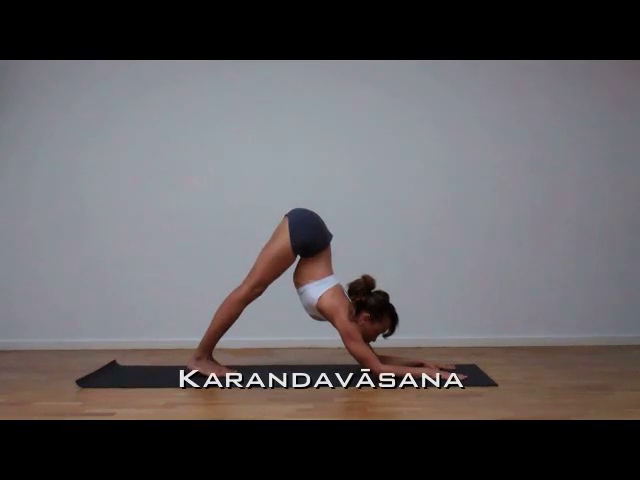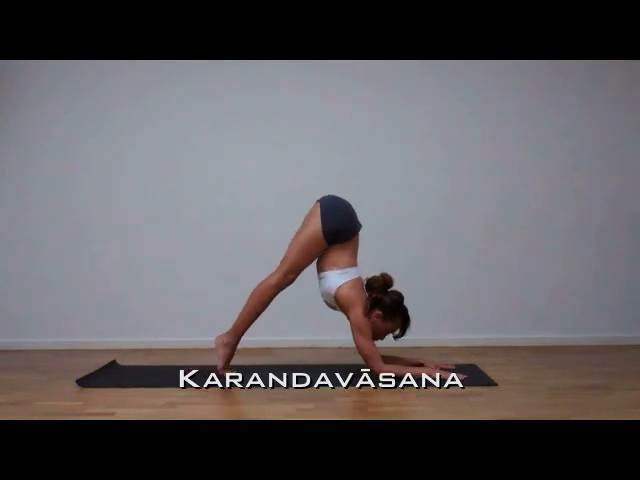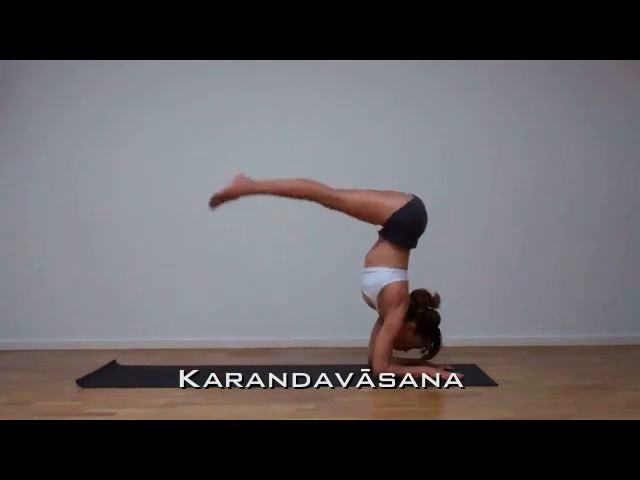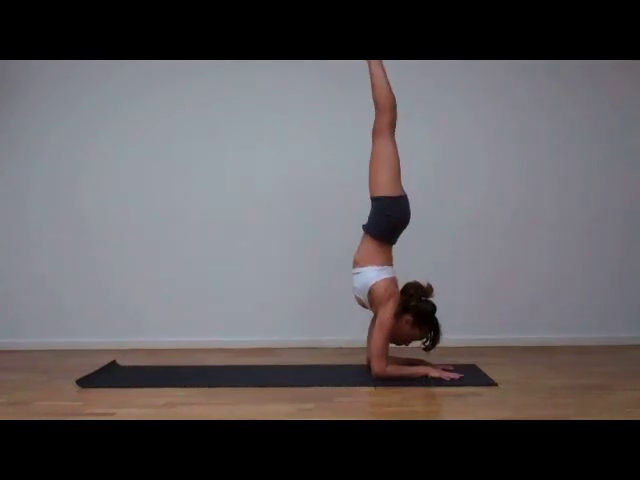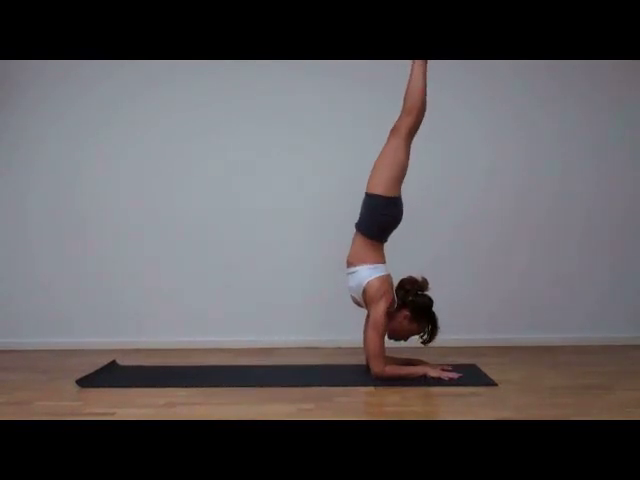
dt=1s
person 1, frame 1
left shoulder: (350, 313)
right shoulder: (344, 318)
left elbow: (372, 358)
right elbow: (377, 369)
left wrist: (421, 362)
right wrist: (427, 372)
left hip: (306, 228)
right hip: (302, 228)
left knee: (252, 291)
right knee: (249, 290)
right ankle: (200, 356)
person 1, frame 2
left shoulder: (362, 306)
right shoulder: (358, 310)
left elbow: (374, 356)
right elbow: (378, 368)
left wrist: (421, 363)
right wrist: (425, 372)
left knee: (284, 278)
right knee: (282, 277)
right ankle: (230, 338)
person 1, frame 3
right shoulder: (397, 309)
right elbow: (379, 368)
right wrist: (421, 370)
left hip: (405, 216)
left knee: (330, 197)
right knee: (329, 196)
person 1, frame 4
right shoulder: (388, 305)
right elbow: (379, 368)
right wrist: (425, 368)
left hip: (387, 214)
right hip: (388, 213)
right knee: (384, 128)
person 1, frame 5
right shoulder: (382, 303)
right elbow: (379, 368)
right wrist: (424, 369)
left hip: (379, 213)
right hip: (380, 212)
left knee: (403, 131)
right knee: (403, 130)
